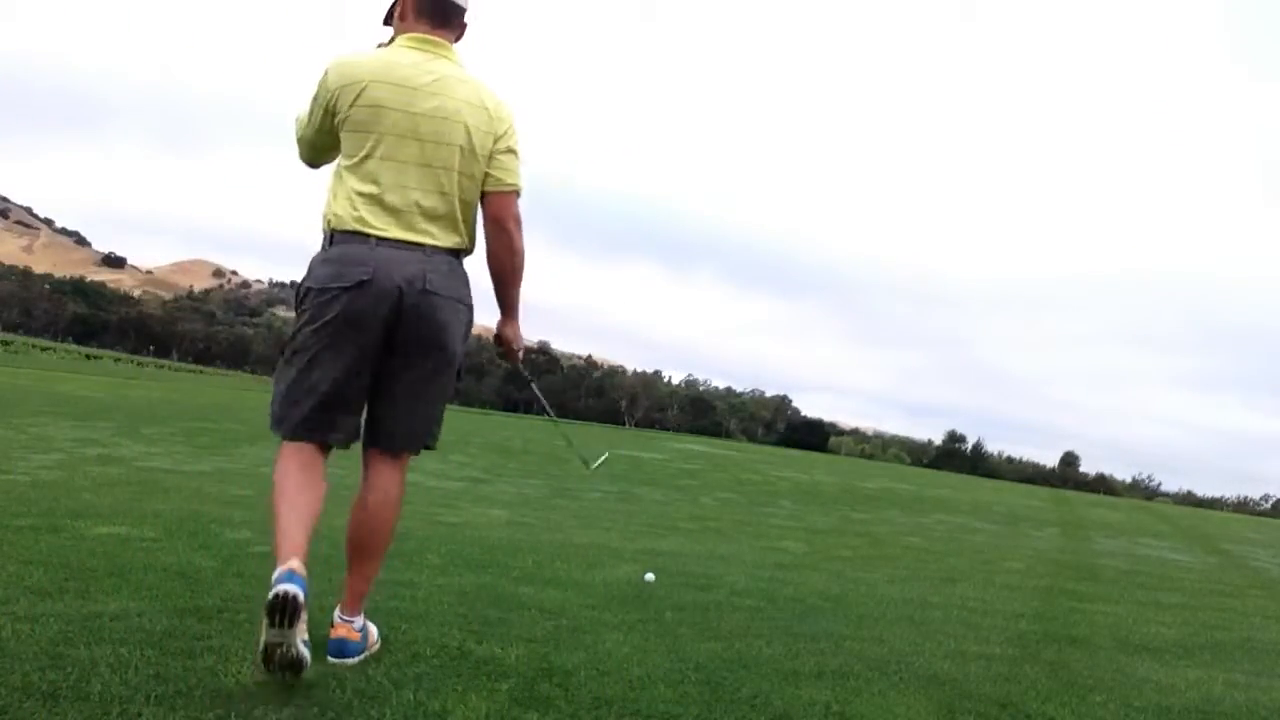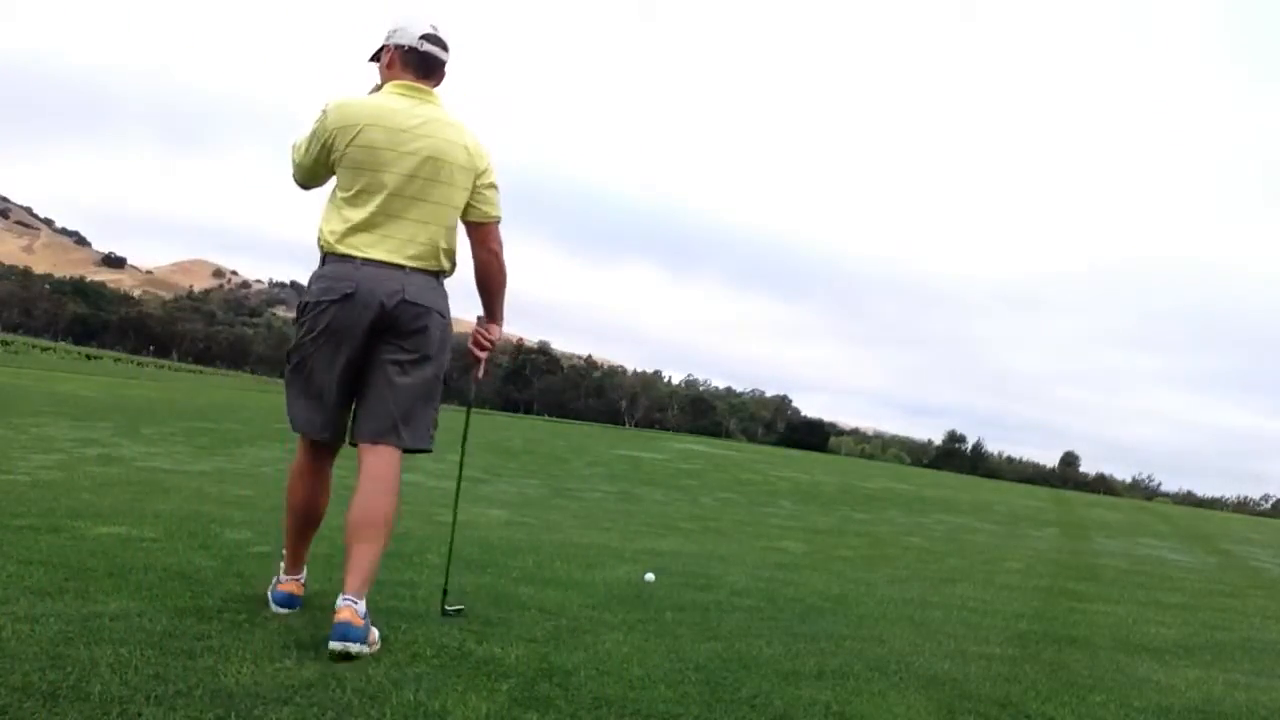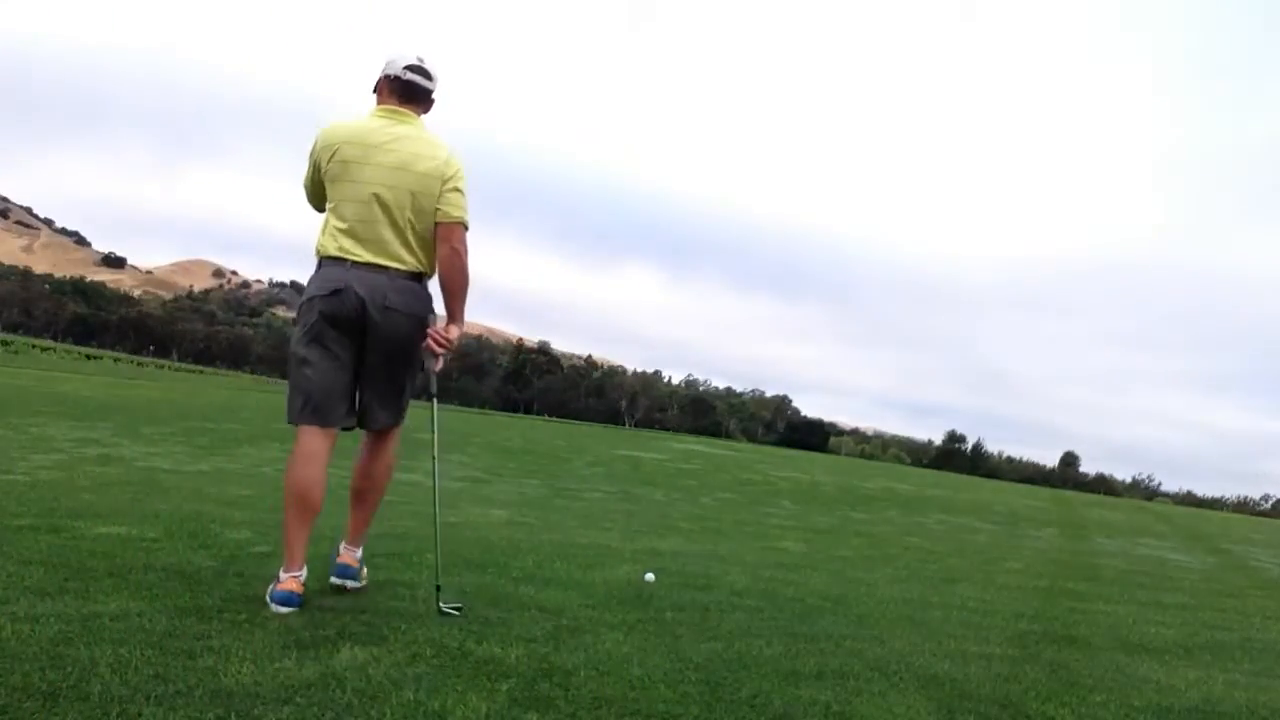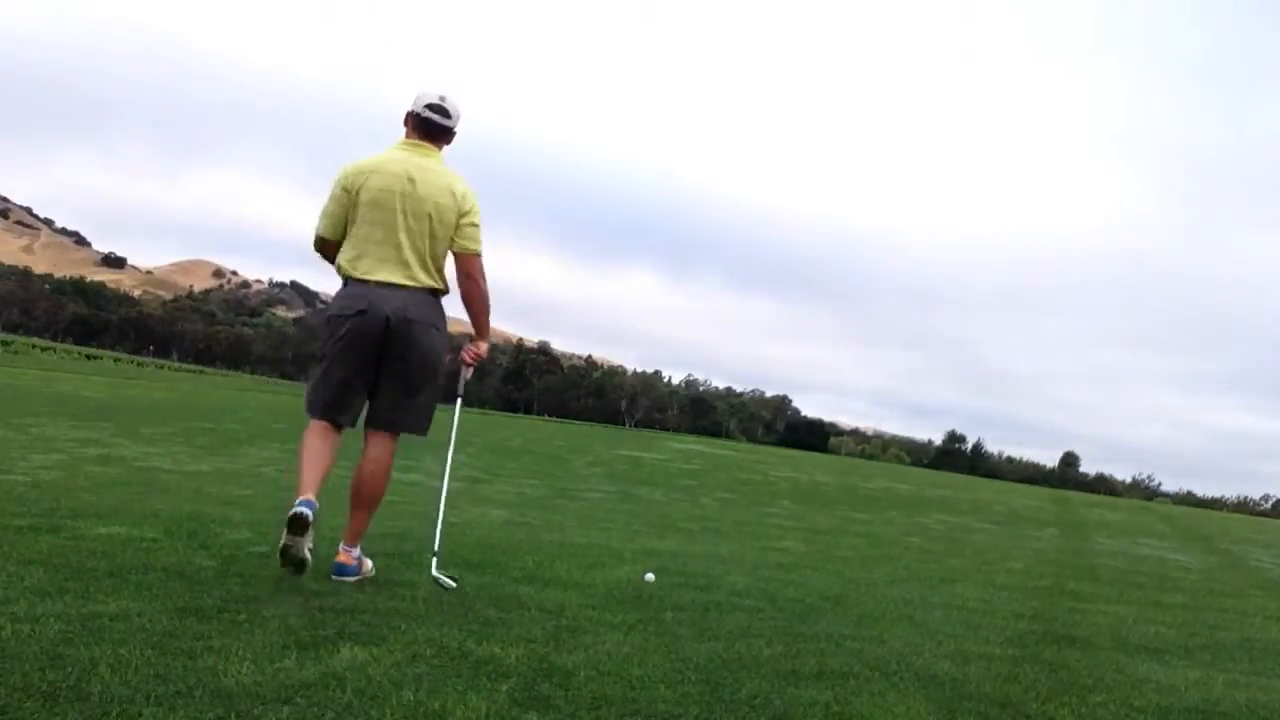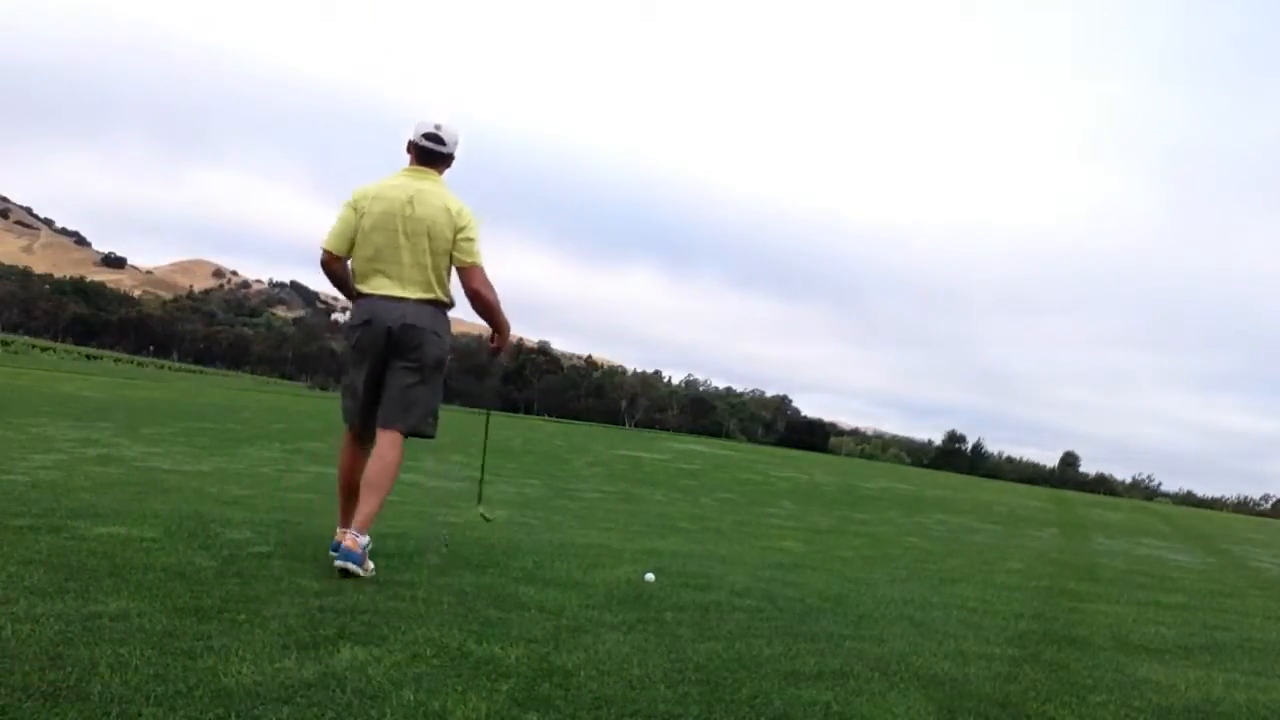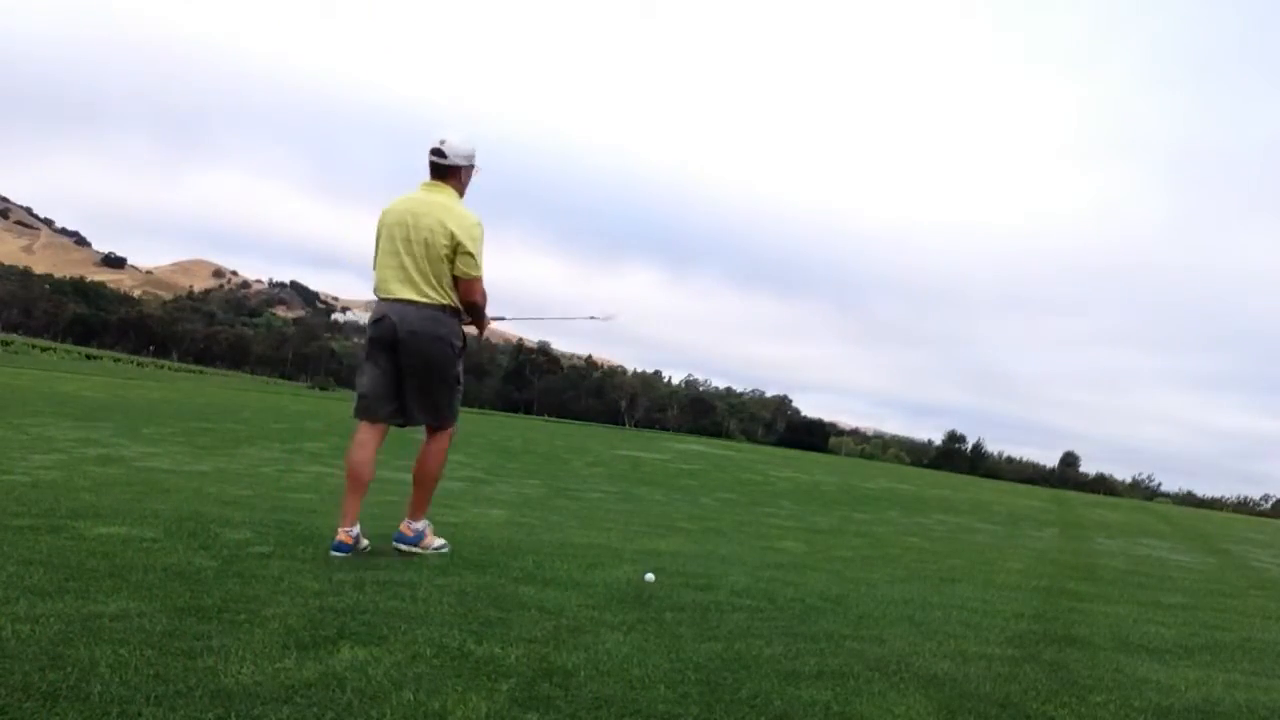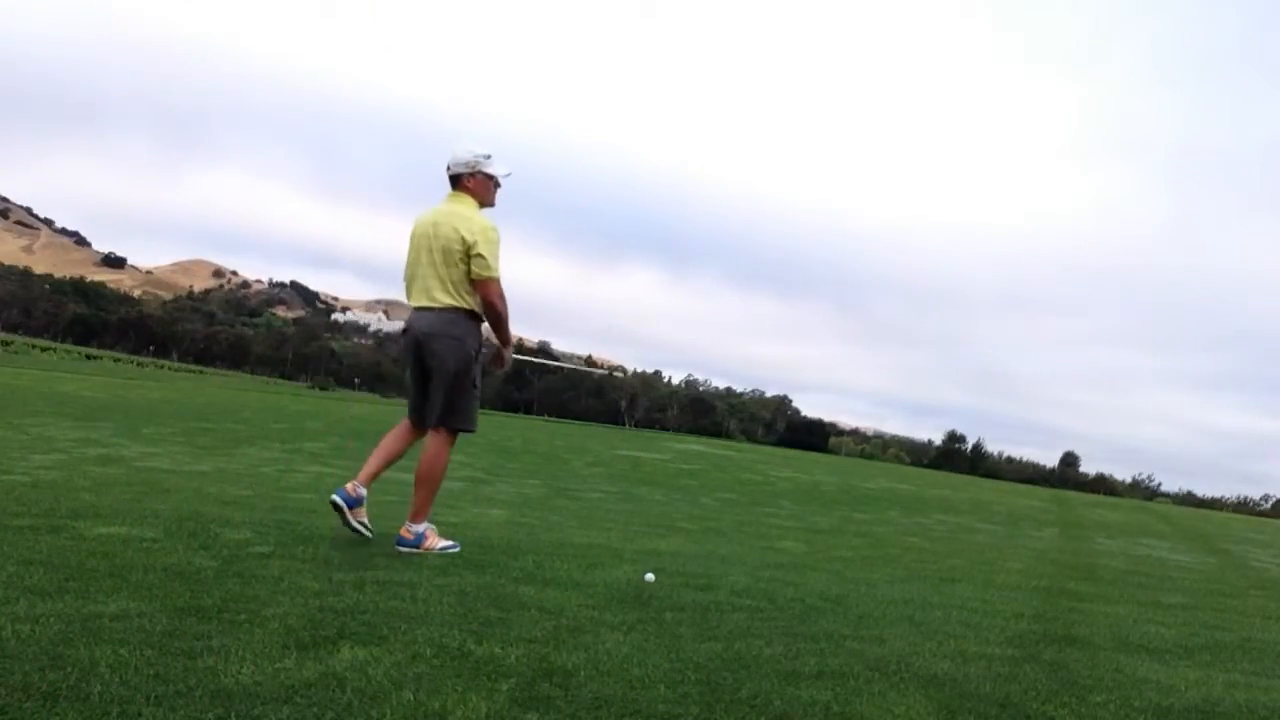
dt=0.4s
person 1, frame 1
left shoulder: (349, 73)
right shoulder: (488, 106)
left elbow: (311, 152)
right elbow: (504, 226)
right wrist: (510, 317)
left hip: (350, 267)
right hip: (438, 285)
left knee: (305, 440)
right knee: (388, 458)
left ankle: (290, 573)
right ankle: (349, 622)
person 1, frame 2
left shoulder: (346, 113)
right shoulder: (467, 144)
left elbow: (304, 174)
right elbow: (488, 246)
right wrist: (493, 319)
left hip: (342, 283)
right hip: (419, 300)
left knee: (316, 442)
right knee: (382, 455)
left ankle: (291, 577)
right ankle: (351, 607)
person 1, frame 3
left shoulder: (335, 137)
right shoulder: (442, 158)
right elbow: (452, 247)
right wrist: (453, 319)
left hip: (335, 284)
right hip: (402, 297)
left knee: (316, 431)
right knee: (383, 430)
left ankle: (291, 576)
right ankle: (350, 551)
person 1, frame 4
left shoulder: (360, 170)
right shoulder: (458, 192)
left elbow: (324, 244)
right elbow: (471, 272)
right wrist: (481, 335)
left hip: (358, 302)
right hip: (420, 313)
left knee: (326, 418)
right knee: (383, 436)
left ankle: (305, 503)
right ankle: (349, 551)
person 1, frame 5
left shoulder: (366, 196)
right shoulder: (455, 210)
left elbow: (331, 259)
right elbow: (475, 284)
right wrist: (502, 327)
left hip: (370, 315)
right hip: (424, 323)
left knee: (359, 431)
right knee: (392, 436)
left ankle: (346, 532)
right ankle: (355, 539)
person 1, frame 6
left shoulder: (393, 209)
right shoulder: (464, 221)
right elbow: (471, 294)
right wrist: (480, 319)
left hip: (386, 316)
right hip: (434, 325)
left knee: (371, 425)
right knee: (440, 428)
left ankle: (347, 531)
right ankle: (414, 526)
person 1, frame 7
left shoulder: (424, 221)
right shoulder: (479, 226)
right elbow: (491, 295)
right wrist: (504, 342)
left hip: (417, 323)
right hip: (455, 329)
left knee: (417, 421)
right knee: (443, 430)
left ankle: (355, 488)
right ankle: (415, 528)
